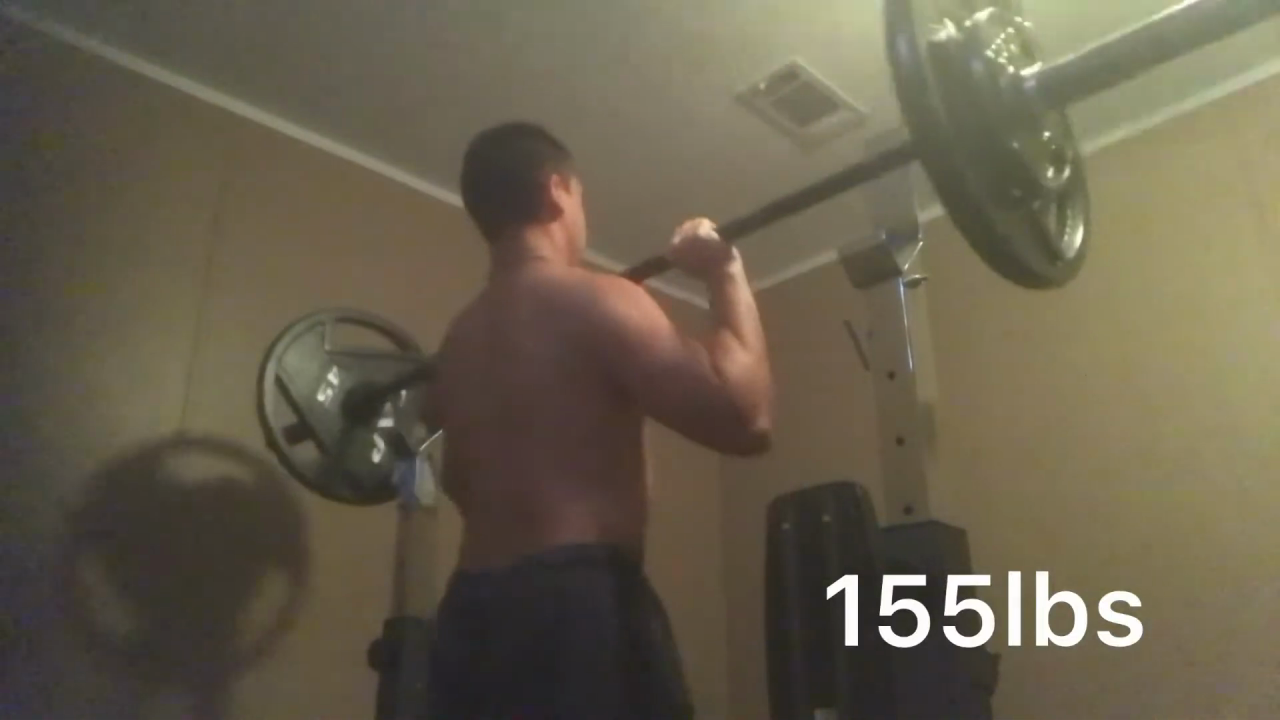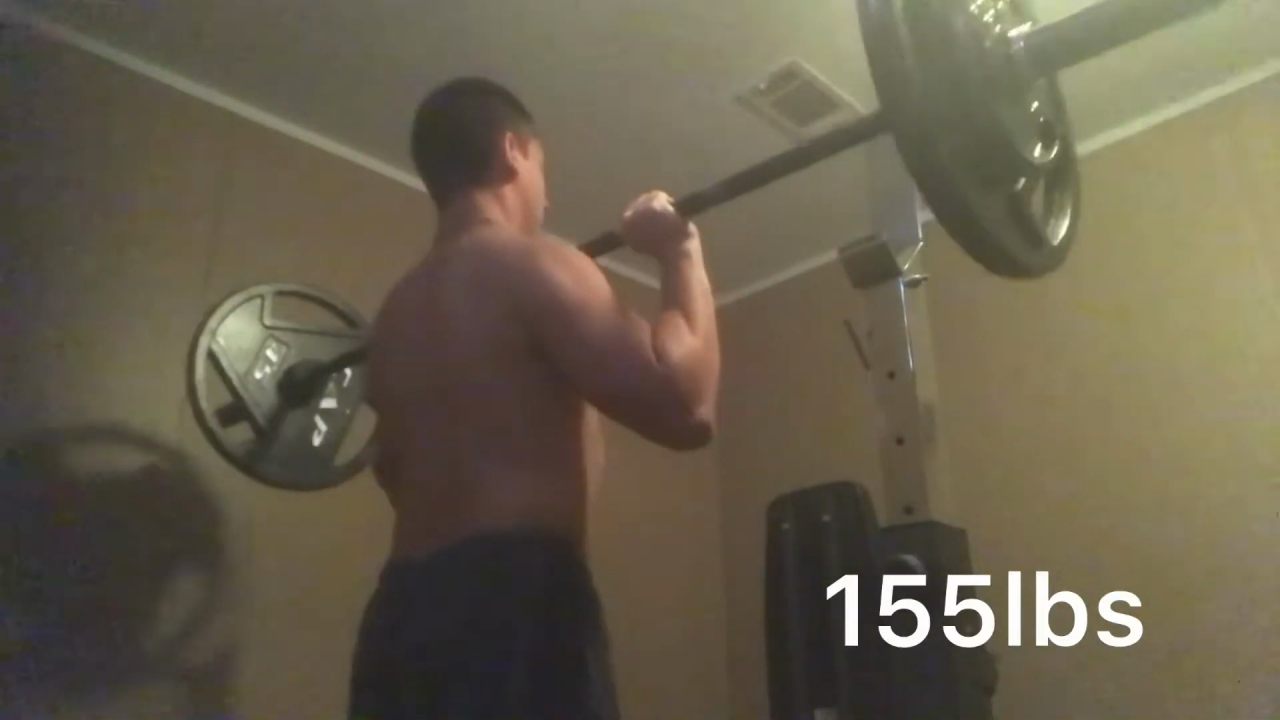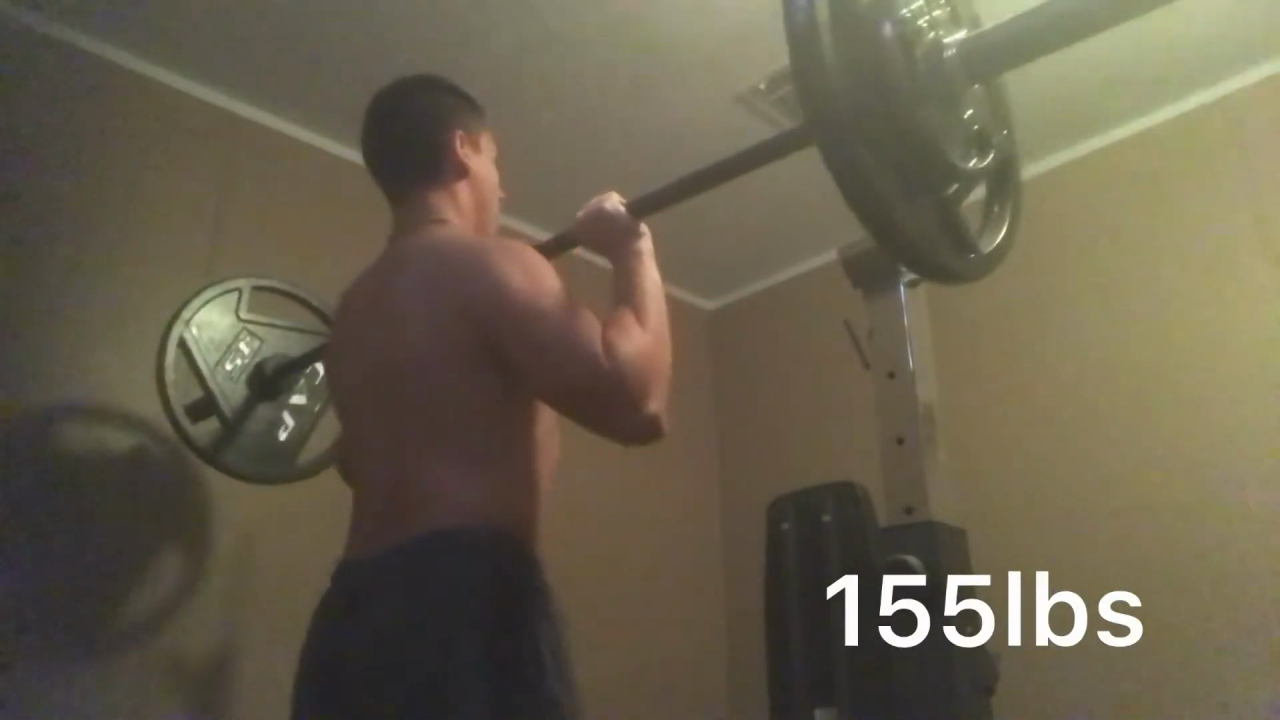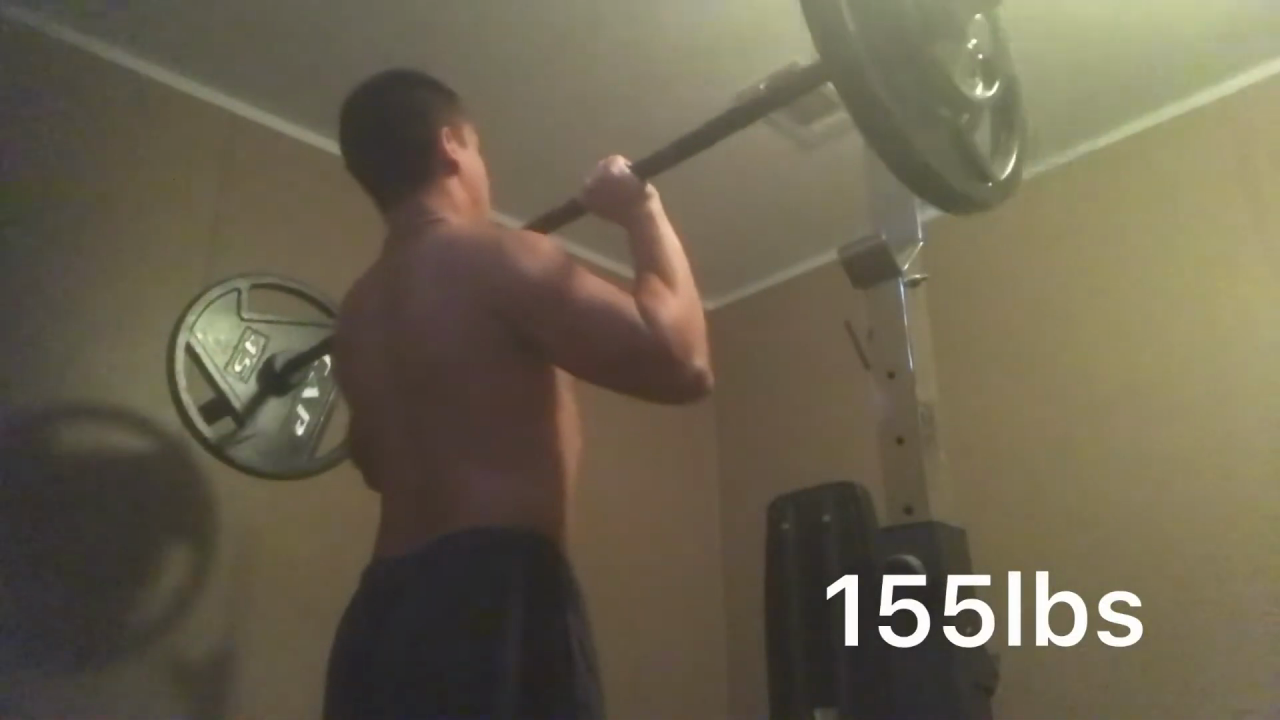
dt=0.7s
person 1, frame 1
left shoulder: (459, 340)
right shoulder: (592, 300)
right elbow: (743, 418)
right wrist: (726, 275)
left hip: (472, 614)
right hip: (575, 607)
person 1, frame 2
left shoulder: (398, 307)
right shoulder: (533, 265)
right elbow: (684, 407)
right wrist: (680, 251)
left hip: (407, 609)
right hip: (508, 601)
person 1, frame 3
left shoulder: (355, 306)
right shoulder: (487, 265)
right elbow: (635, 403)
right wrist: (632, 250)
left hip: (357, 607)
right hip: (460, 600)
person 1, frame 4
left shoulder: (358, 310)
right shoulder: (497, 260)
right elbow: (680, 363)
right wrist: (642, 212)
left hip: (384, 612)
right hip: (491, 600)
